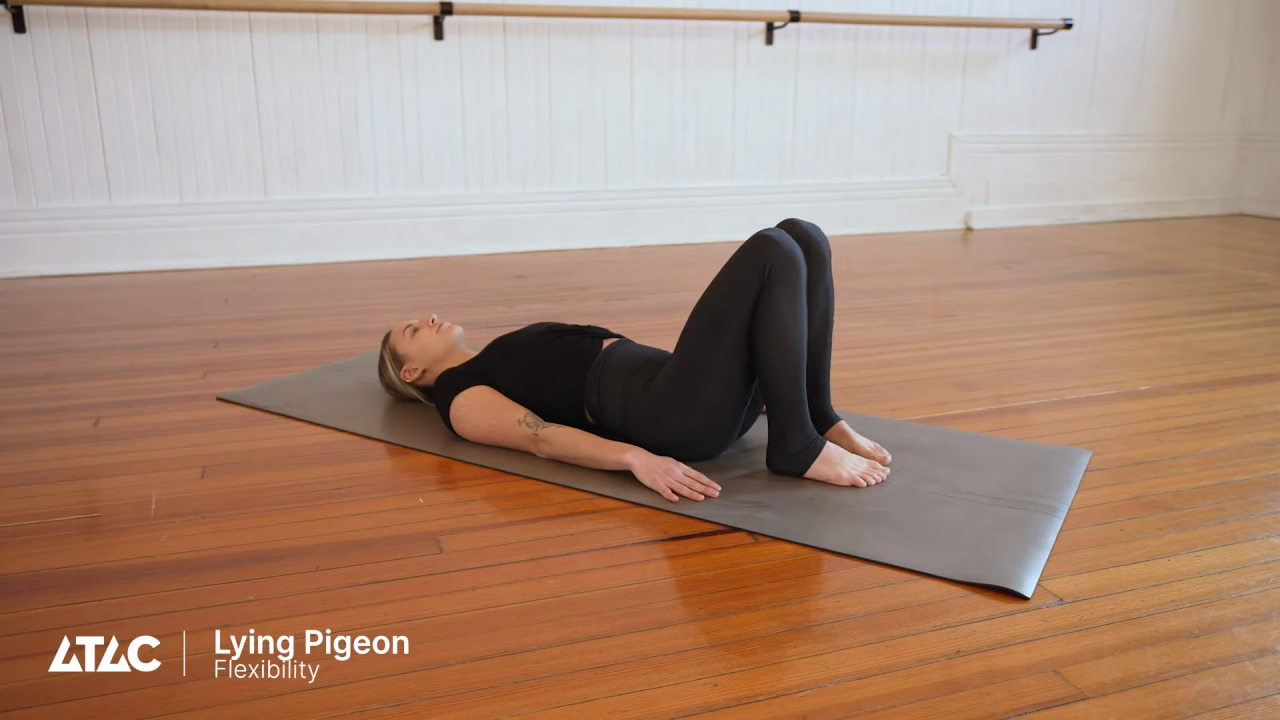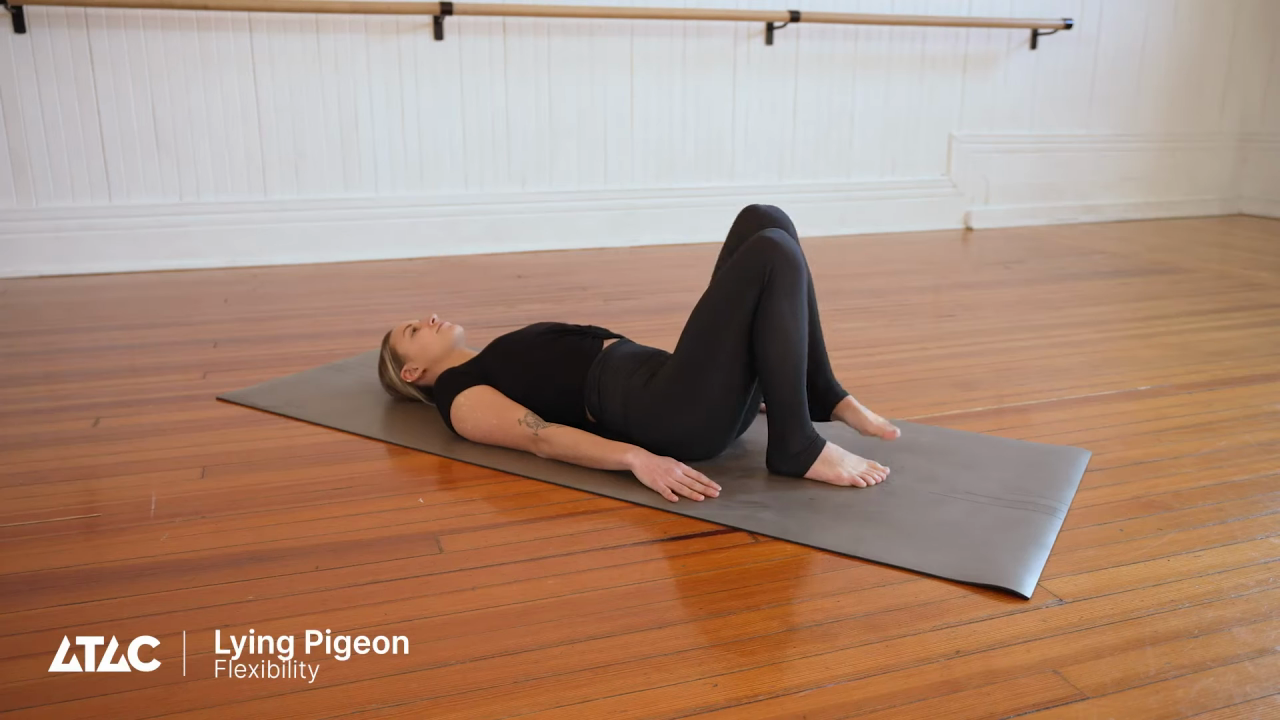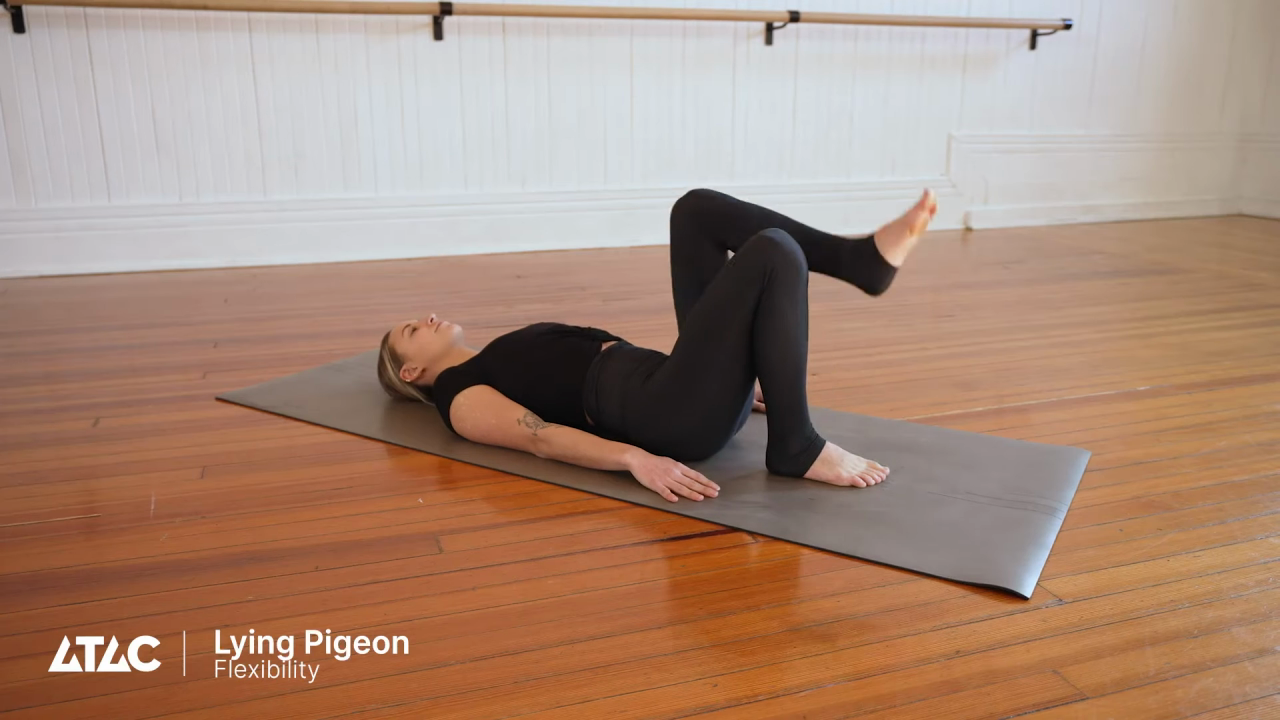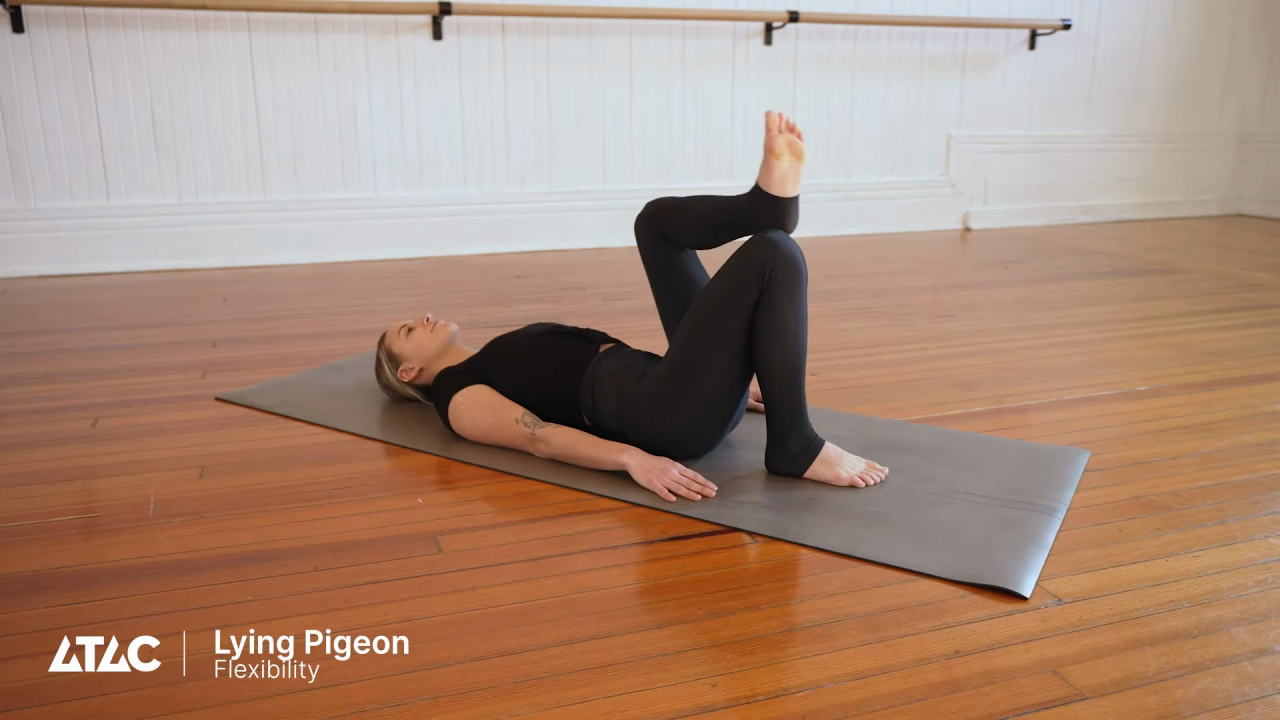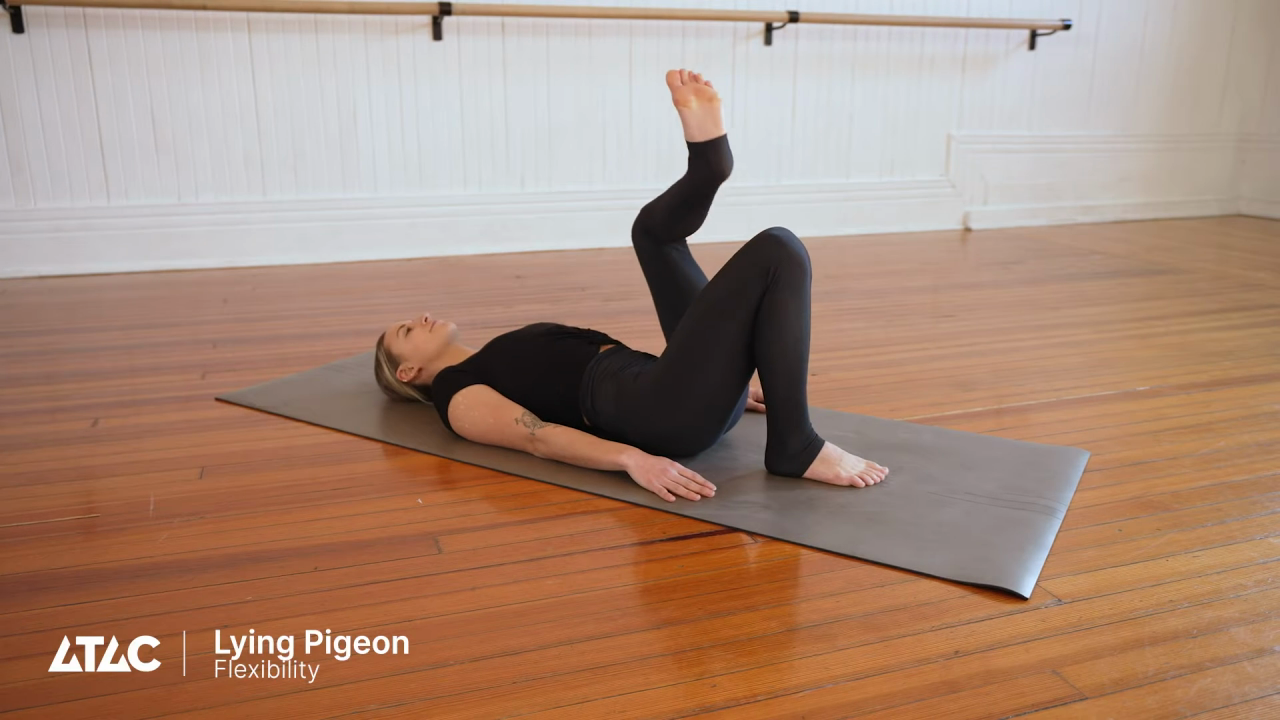
dt=0.3s
person 1, frame 1
left shoulder: (504, 364)
right shoulder: (462, 398)
right elbow: (541, 438)
left wrist: (751, 381)
right wrist: (636, 457)
left hip: (692, 395)
right hip: (676, 417)
left knee: (802, 237)
right knee: (774, 251)
left ankle: (820, 417)
right ankle: (797, 446)
person 1, frame 2
left shoulder: (504, 364)
right shoulder: (464, 399)
right elbow: (542, 437)
left wrist: (752, 373)
right wrist: (636, 457)
left hip: (690, 394)
right hip: (675, 417)
left knee: (763, 220)
right knee: (772, 253)
left ankle: (824, 396)
right ankle: (796, 446)
person 1, frame 3
left shoulder: (506, 367)
right shoulder: (465, 398)
right elbow: (541, 437)
left wrist: (740, 382)
right wrist: (639, 458)
left hip: (680, 390)
right hip: (676, 419)
left knee: (697, 209)
right knee: (773, 252)
left ankle: (867, 260)
right ankle: (797, 448)
person 1, frame 4
left shoulder: (500, 364)
right shoulder: (461, 398)
right elbow: (538, 437)
left wrist: (735, 372)
right wrist: (632, 457)
left hip: (690, 392)
right hip: (670, 417)
left knee: (658, 220)
right knee: (772, 255)
left ankle: (771, 197)
right ankle: (796, 448)
person 1, frame 5
left shoulder: (501, 365)
right shoulder: (460, 398)
right elbow: (537, 438)
left wrist: (735, 375)
right wrist: (631, 458)
left hip: (690, 397)
right hip: (665, 416)
right knee: (777, 252)
left ankle: (706, 155)
right ankle: (795, 448)
